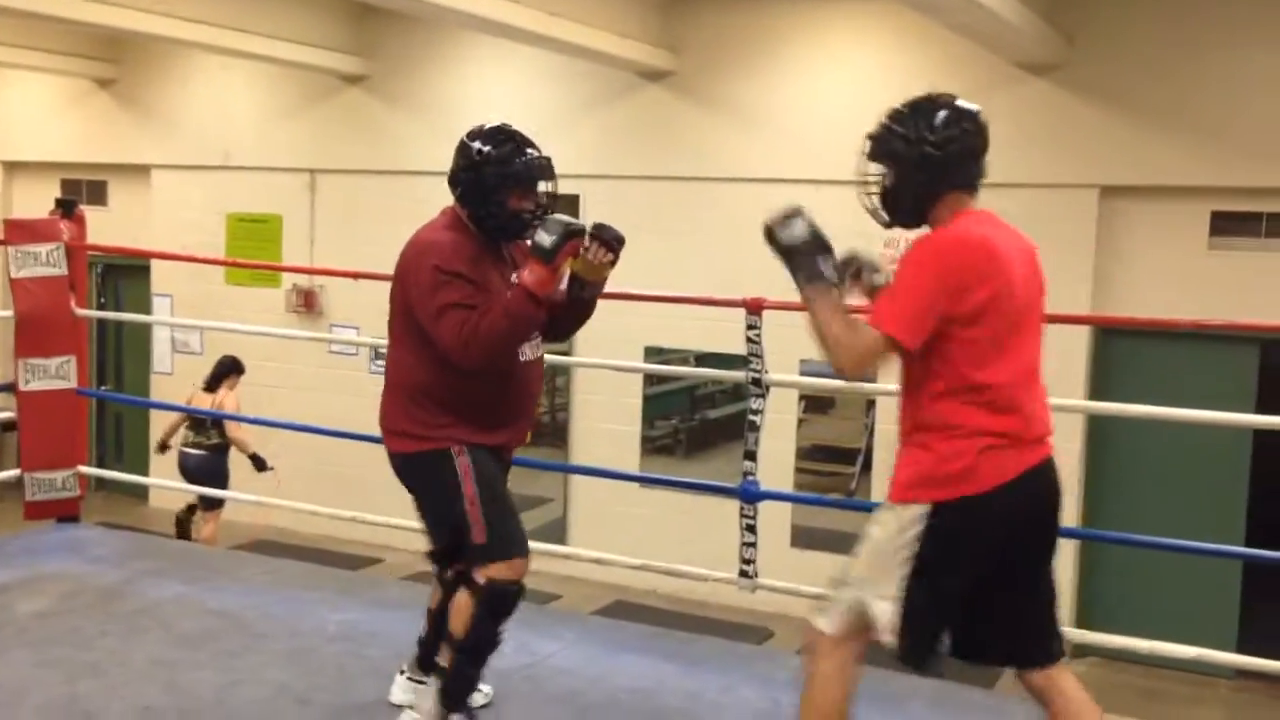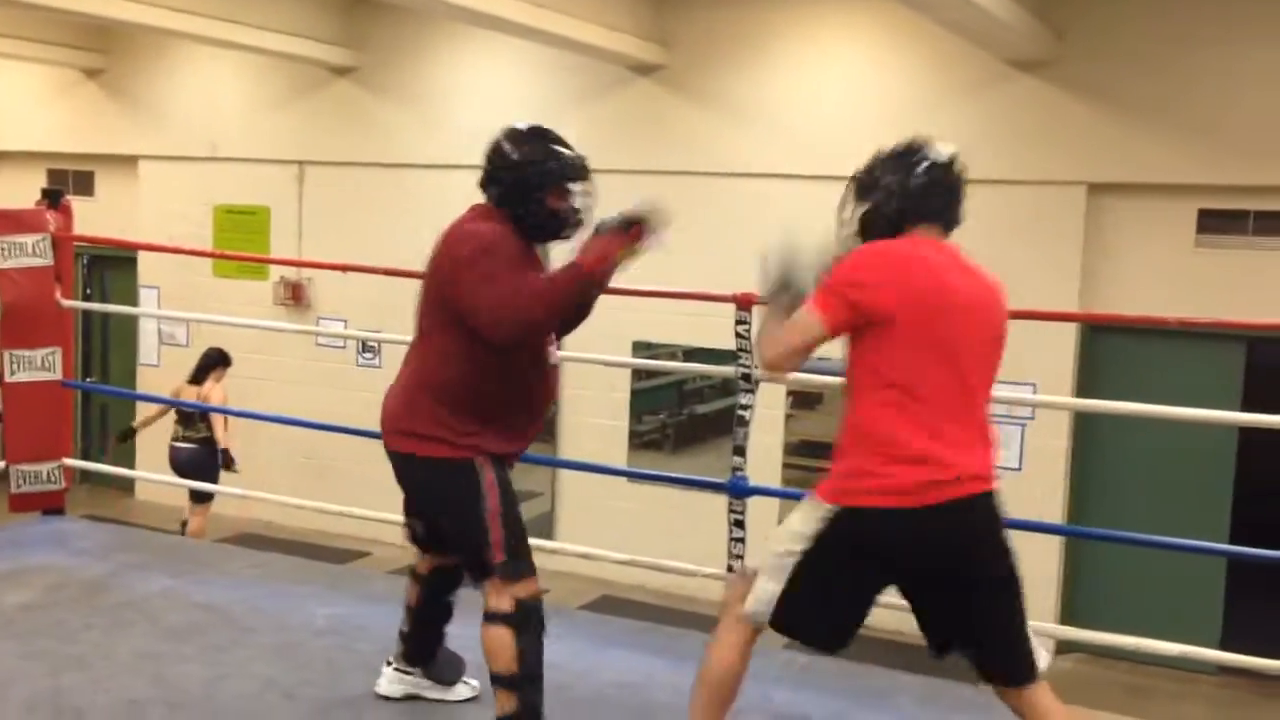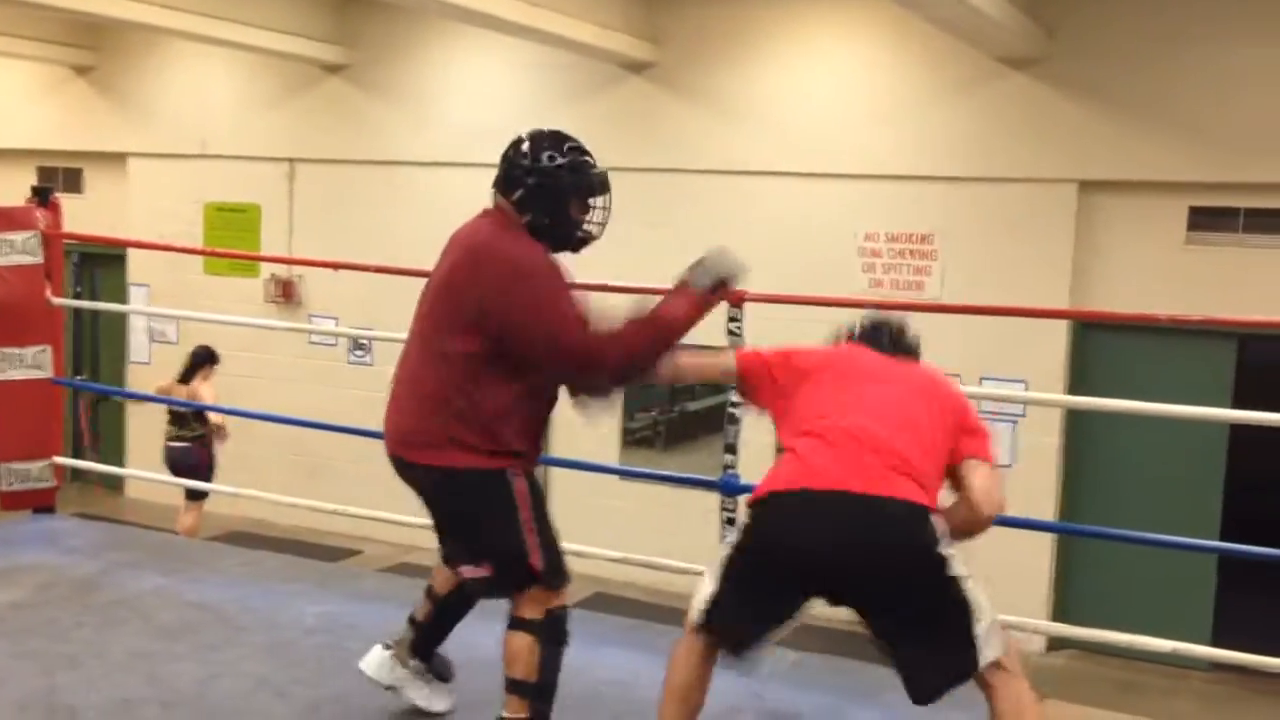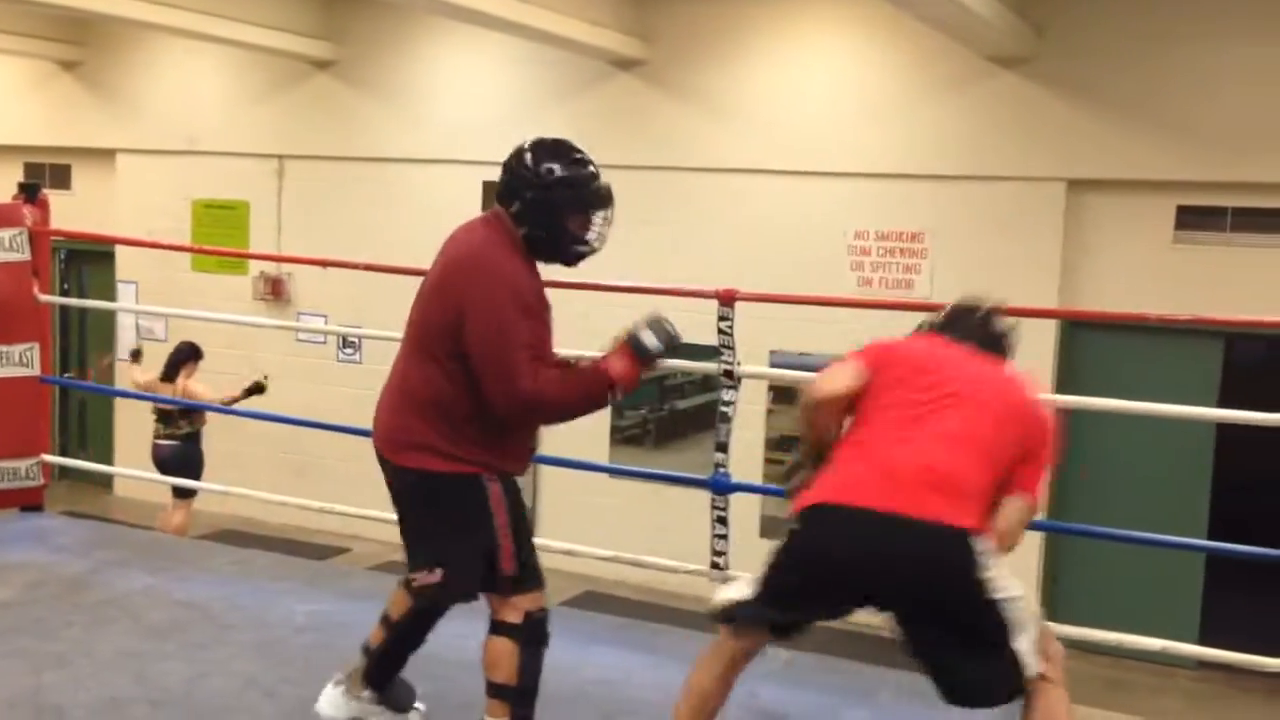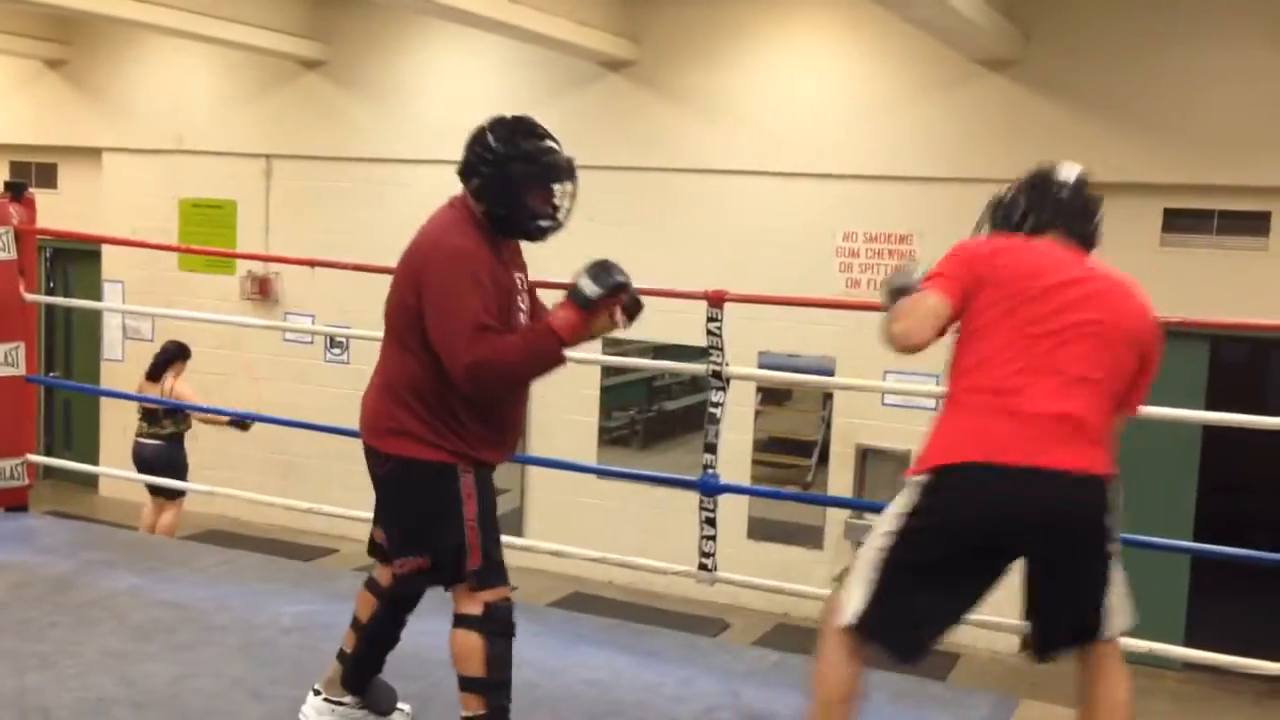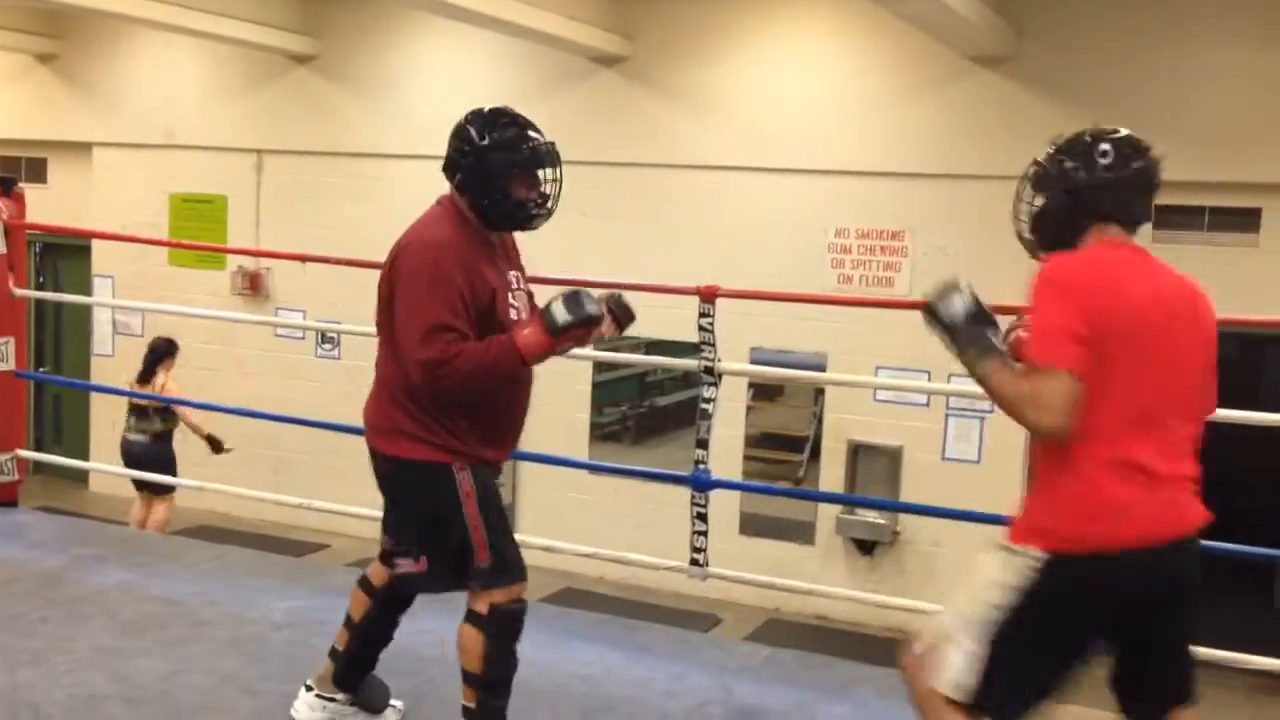
dt=0.2s
person 1, frame 1
left shoulder: (508, 241)
right shoulder: (438, 252)
left elbow: (551, 326)
right elbow: (475, 345)
left wrist: (584, 279)
right wrist: (540, 273)
left hip: (483, 437)
right hip: (439, 439)
left knee: (470, 563)
right knee: (501, 570)
person 1, frame 2
left shoulder: (511, 240)
right shoulder: (478, 243)
left elbow: (547, 319)
right elbow: (519, 318)
left wrist: (595, 270)
right wrist: (597, 254)
left hip: (453, 434)
right hip: (448, 441)
left knee: (449, 550)
right knee: (514, 587)
left ankle: (413, 664)
person 1, frame 3
left shoulder: (489, 245)
right shoulder: (516, 262)
left elbow: (557, 351)
right elbow: (593, 366)
right wrist: (687, 303)
left hip: (426, 436)
right hip: (466, 453)
left knee: (476, 558)
right knee: (541, 597)
left ankle: (406, 656)
person 1, frame 4
left shoulder: (485, 244)
right shoulder: (499, 274)
right elbow: (524, 394)
left wrist: (585, 370)
right wrist: (621, 367)
left hip: (423, 441)
right hip: (450, 458)
left knee: (441, 576)
right knee: (521, 602)
person 1, frame 5
left shoulder: (487, 235)
right shoulder: (454, 250)
left elbow: (508, 331)
right elbow: (482, 363)
left wrist: (586, 315)
right wrist: (571, 321)
left hip: (418, 438)
right hip: (430, 447)
left knee: (406, 569)
right knee: (484, 596)
person 1, frame 6
left shoulder: (492, 234)
right shoulder: (435, 248)
left elbow: (500, 329)
right elbow: (437, 365)
left wrist: (573, 325)
right wrist: (539, 338)
left hip: (434, 444)
right hip: (431, 448)
left knee: (403, 567)
right knee: (500, 591)
person 2, frame 1
left shoulder: (943, 250)
right shoulder: (1013, 246)
left elbow: (853, 359)
left wrist: (811, 269)
right wrist: (882, 287)
left hip: (951, 490)
right hip: (1028, 480)
left knee: (836, 637)
right knee: (1040, 663)
person 2, frame 2
left shoulder: (875, 262)
right shoulder: (987, 292)
left elbow: (777, 357)
left wrist: (780, 305)
left hip: (867, 502)
right hip: (966, 503)
left knee: (741, 610)
person 2, frame 3
left shoulder: (813, 363)
right shoulder: (947, 396)
left elbow: (687, 368)
right elbow: (985, 504)
left knee: (702, 635)
right knee: (1000, 667)
person 2, frame 4
left shoulder: (896, 350)
right shoulder: (1031, 412)
left elbow: (824, 394)
right elbow: (1004, 533)
left wrist: (813, 462)
left hip: (837, 519)
right hip: (943, 544)
left knee: (735, 640)
right knee: (1044, 667)
person 2, frame 5
left shoulder: (985, 255)
right shoulder: (1137, 310)
left elbow: (907, 333)
right elbow: (1109, 426)
left wrist: (901, 297)
left hip: (971, 475)
right hip: (1077, 487)
left knee: (846, 628)
right knee: (1100, 648)
person 2, frame 6
left shoulder: (1067, 279)
right shoulder: (1193, 303)
left elbow: (1052, 418)
left wrist: (973, 343)
left hip: (1073, 541)
right hip: (1171, 544)
person 3, frame 1
left shoulder: (197, 393)
right shoulder: (228, 397)
left elbow: (177, 421)
right elbow: (234, 432)
left wrist: (163, 440)
right wrist: (254, 456)
left hip: (186, 457)
right hip: (210, 461)
right knee: (213, 515)
left ankle: (187, 514)
person 3, frame 2
left shoulder: (184, 387)
right shoulder: (216, 390)
left elbow: (159, 411)
right elbow: (217, 423)
left wrist: (132, 429)
right wrist: (225, 451)
left hip: (177, 452)
right hip: (200, 455)
right knee: (200, 509)
left ankle: (188, 526)
person 3, frame 3
left shoulder: (172, 385)
right shoulder: (201, 388)
right elbow: (211, 410)
right wrist: (217, 425)
left hip: (172, 451)
right hip: (195, 453)
left knee: (191, 500)
right knee: (194, 506)
person 3, frame 4
left shoulder: (155, 382)
right shoulder: (187, 387)
left elbow: (137, 381)
right elbow: (216, 401)
left wrist: (134, 362)
right wrist: (245, 393)
left hip: (160, 449)
right hip: (185, 451)
left knee: (177, 499)
right knee: (183, 504)
person 3, frame 5
left shoulder: (145, 382)
right shoulder: (176, 387)
right elbow: (201, 414)
right wrist: (232, 421)
left hip: (141, 449)
right hip: (167, 452)
left knee: (156, 500)
right knee: (172, 505)
person 3, frame 6
left shoulder: (137, 381)
right shoulder: (166, 385)
right elbow: (186, 416)
right wrist: (210, 438)
left hip: (129, 445)
right hip: (154, 448)
left knee: (144, 497)
right knee: (163, 500)
